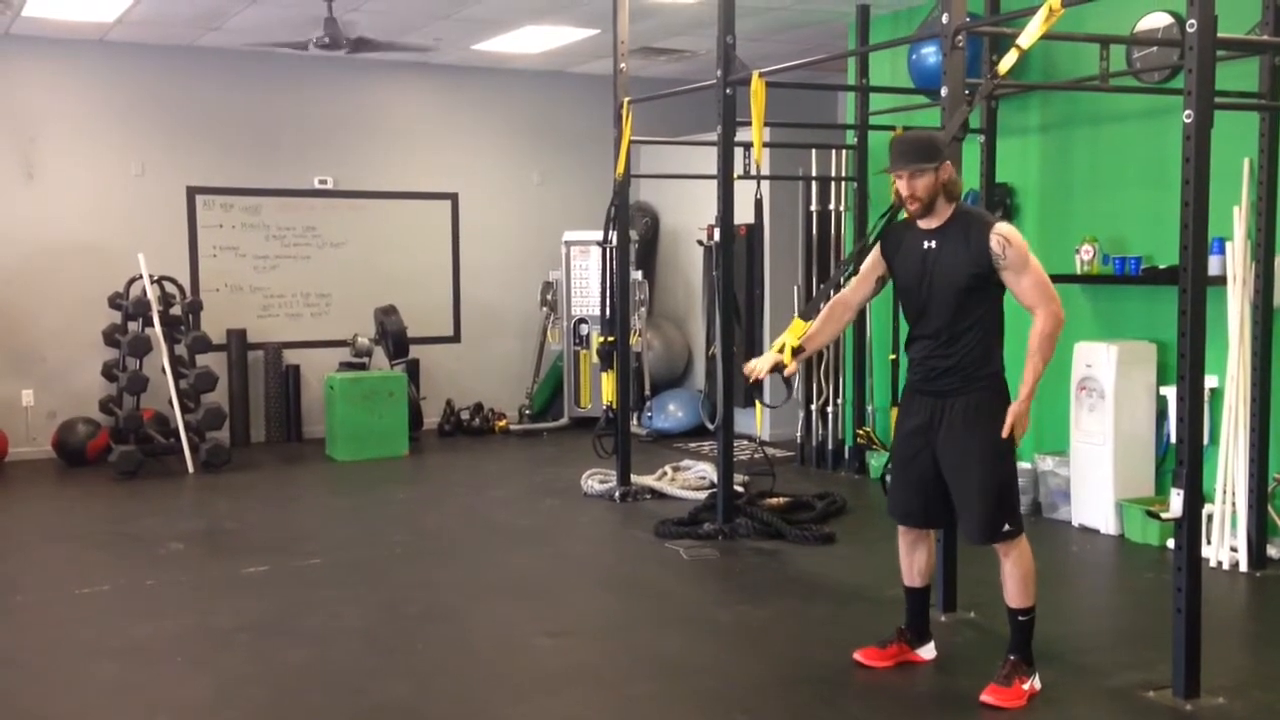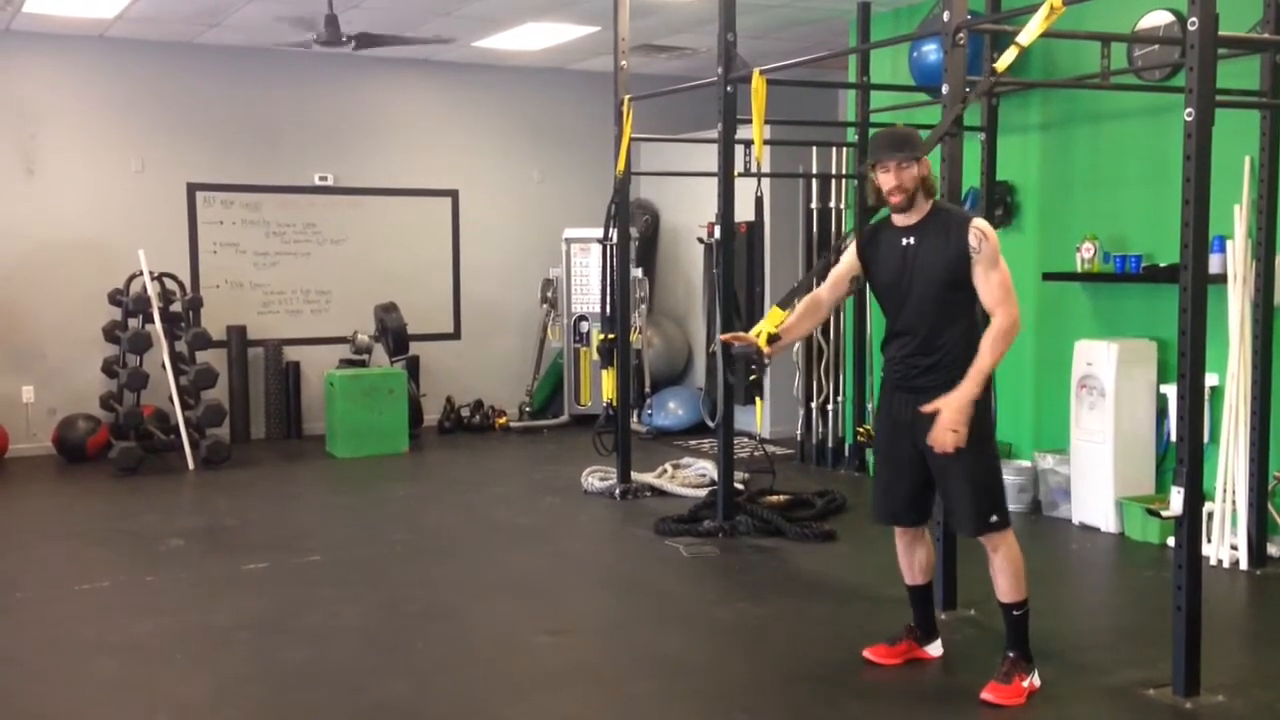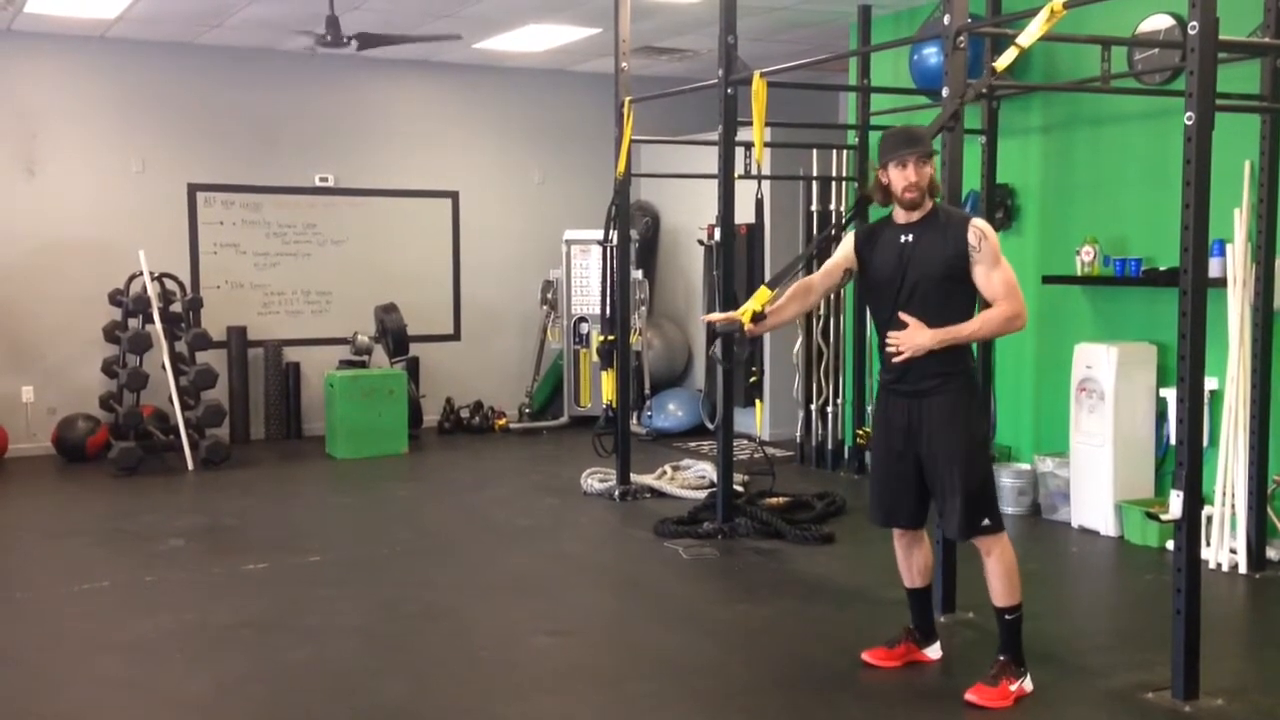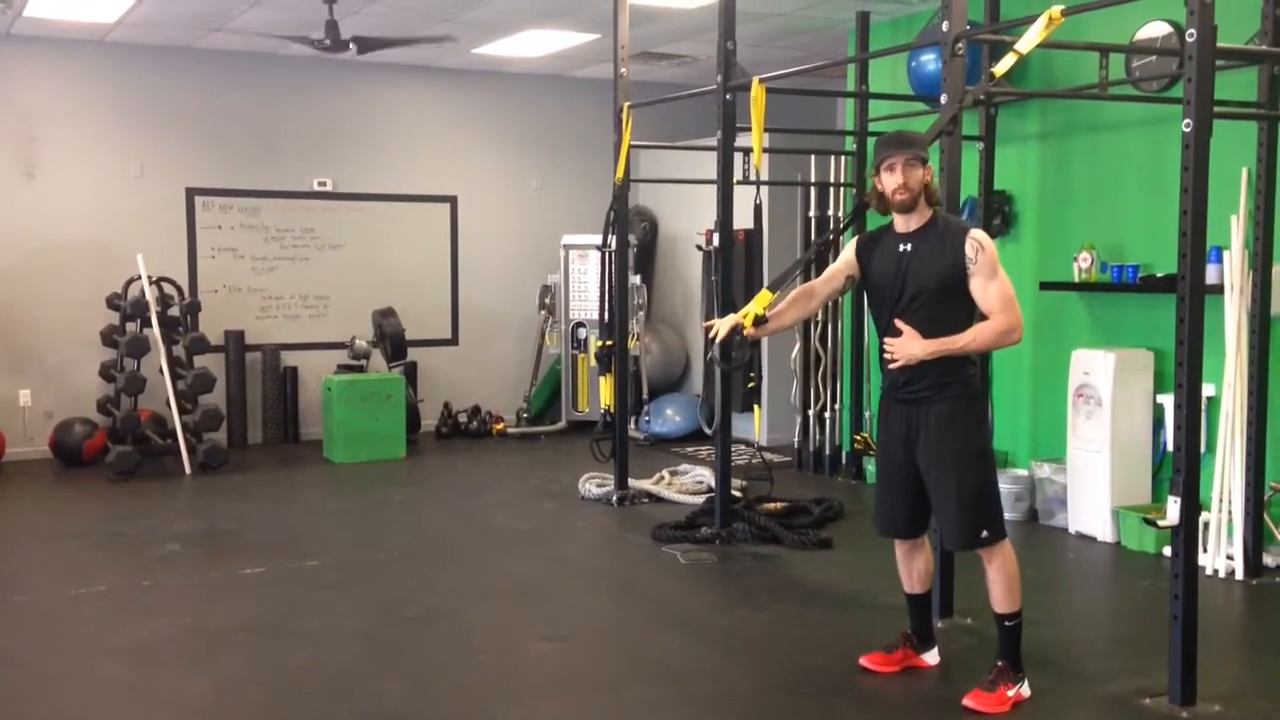
dt=0.5s
person 1, frame 1
left shoulder: (992, 237)
right shoulder: (892, 240)
left elbow: (1048, 312)
right elbow: (847, 300)
left wrist: (1023, 396)
right wrist: (795, 351)
left hip: (976, 403)
right hip: (919, 400)
left knee: (1003, 532)
right knee: (910, 521)
left ankle: (1021, 662)
right ankle: (915, 635)
person 1, frame 2
left shoulder: (968, 232)
right shoulder: (868, 242)
left elbow: (1005, 316)
right elbow: (822, 299)
left wrist: (965, 396)
right wrist: (771, 340)
left hip: (955, 399)
right hip: (898, 398)
left knee: (990, 528)
right knee: (905, 522)
left ankle: (1020, 660)
right ankle: (924, 633)
person 1, frame 3
left shoulder: (968, 232)
right shoulder: (865, 240)
left elbow: (1012, 312)
right elbow: (813, 287)
left wrist: (934, 338)
right wrist: (755, 321)
left hip: (951, 399)
right hip: (895, 399)
left knee: (984, 529)
right knee: (903, 522)
left ankle: (1013, 664)
right ankle: (922, 636)
person 1, frame 4
left shoulder: (966, 242)
right shoulder: (866, 249)
left elbow: (1008, 325)
right elbow: (813, 294)
left wrist: (928, 348)
right wrist: (753, 325)
left hip: (952, 407)
right hip: (897, 407)
left knee: (986, 537)
right knee: (904, 529)
left ankle: (1011, 669)
right ankle: (920, 641)
